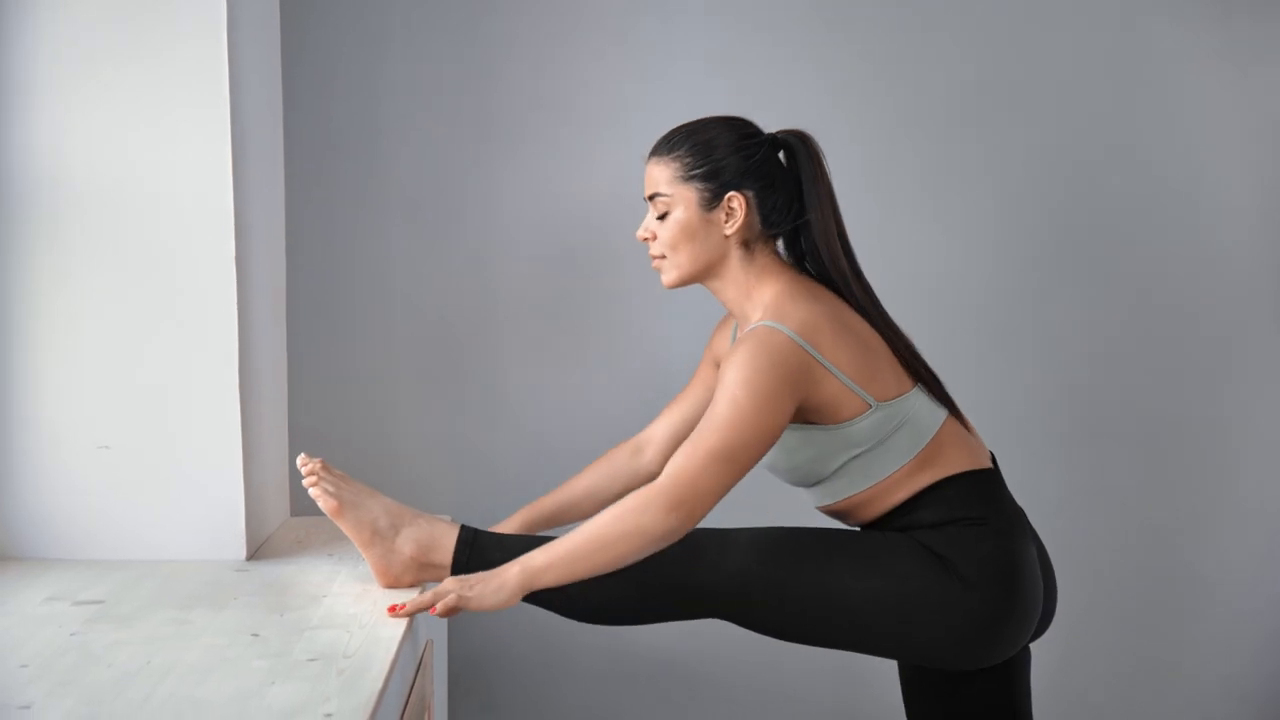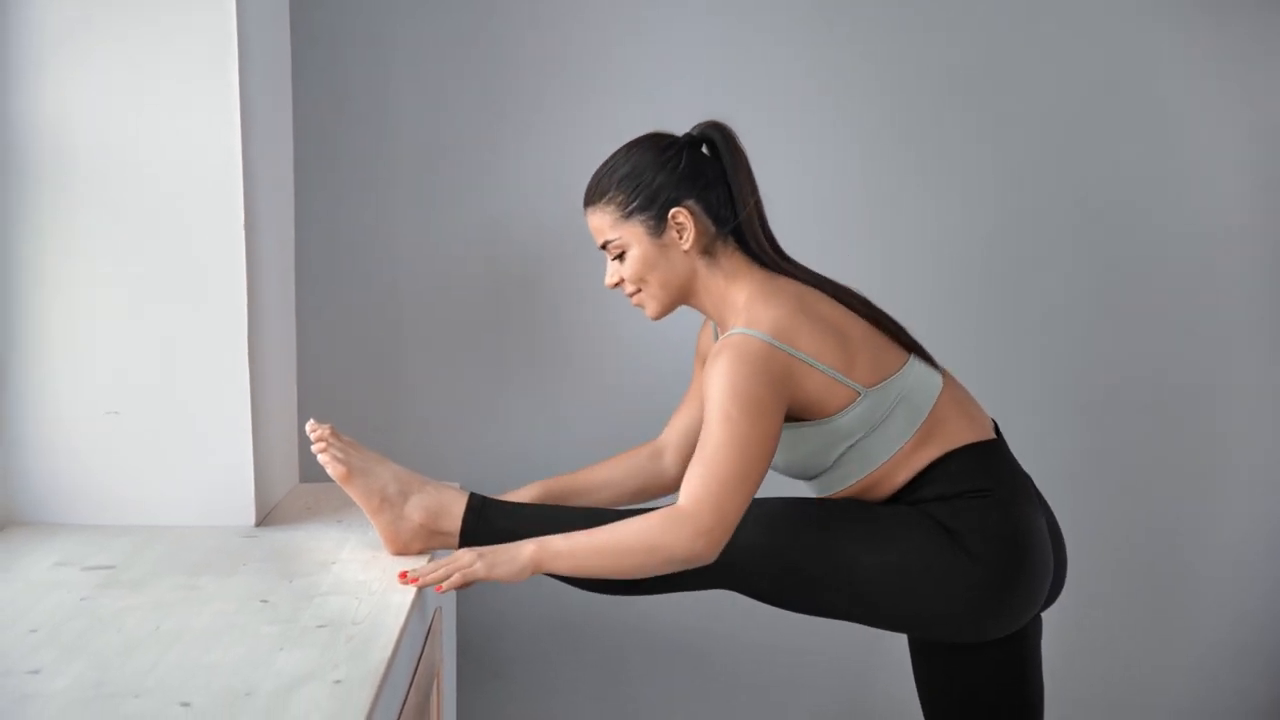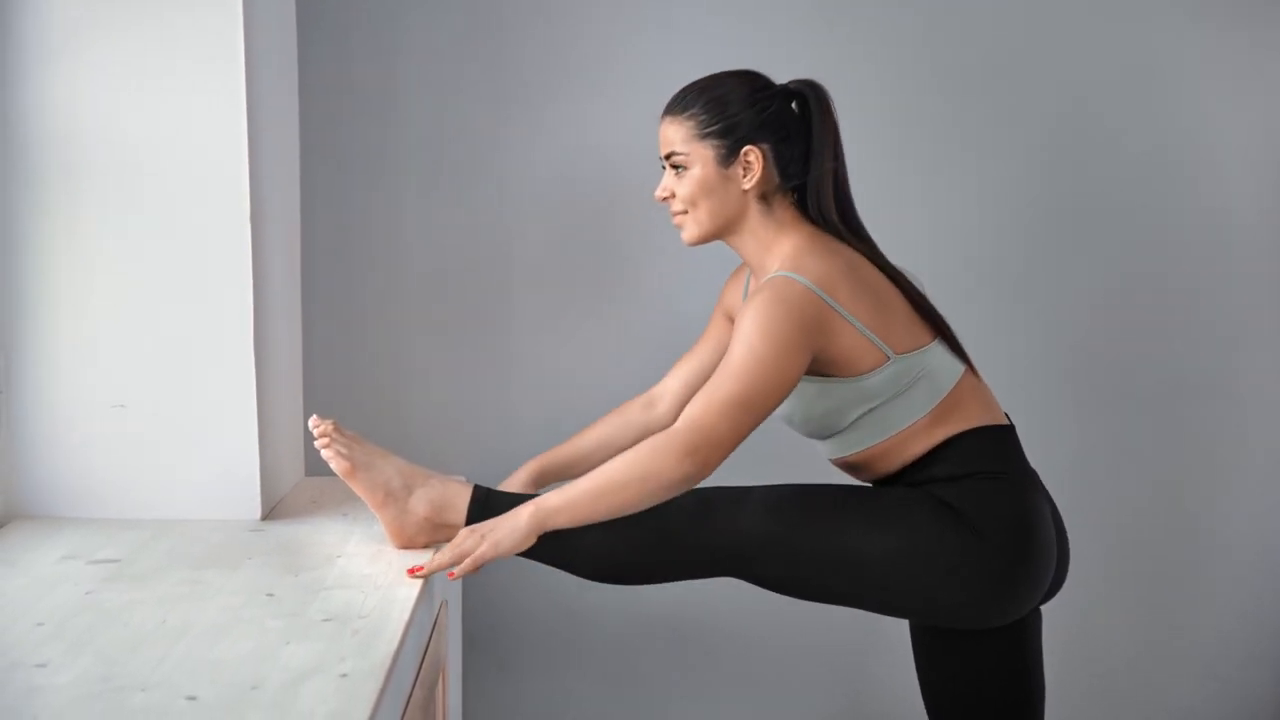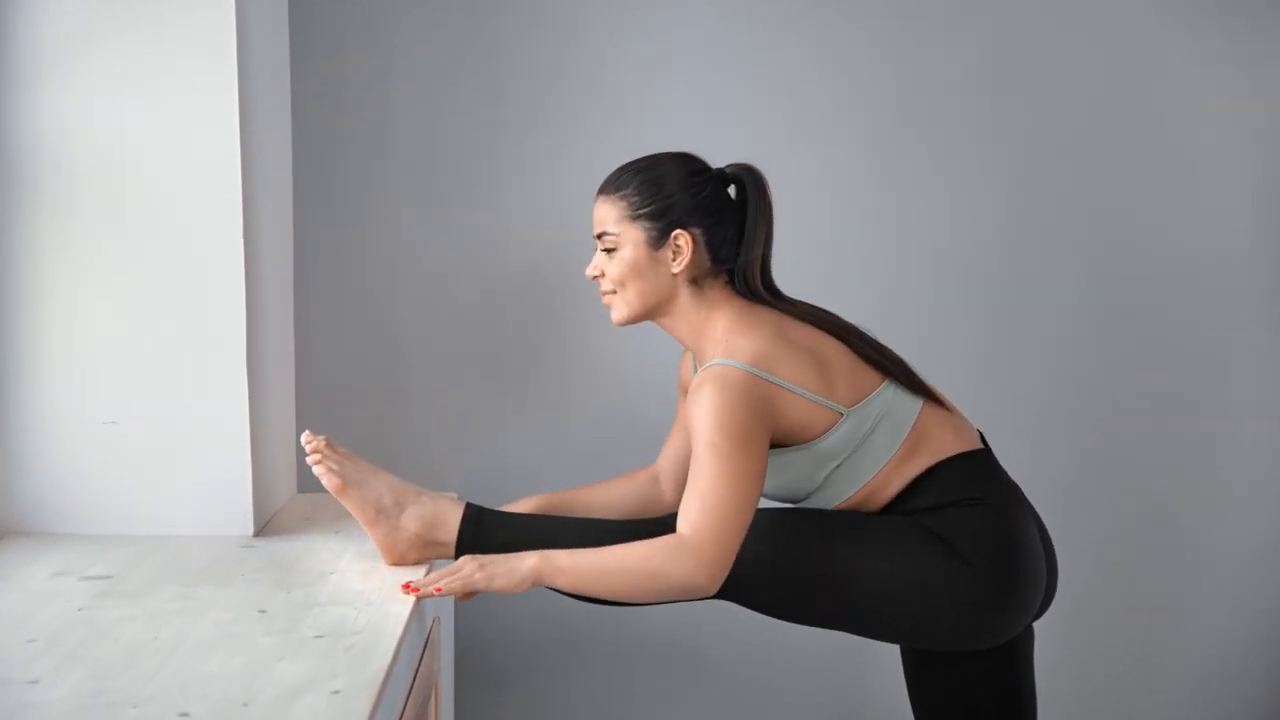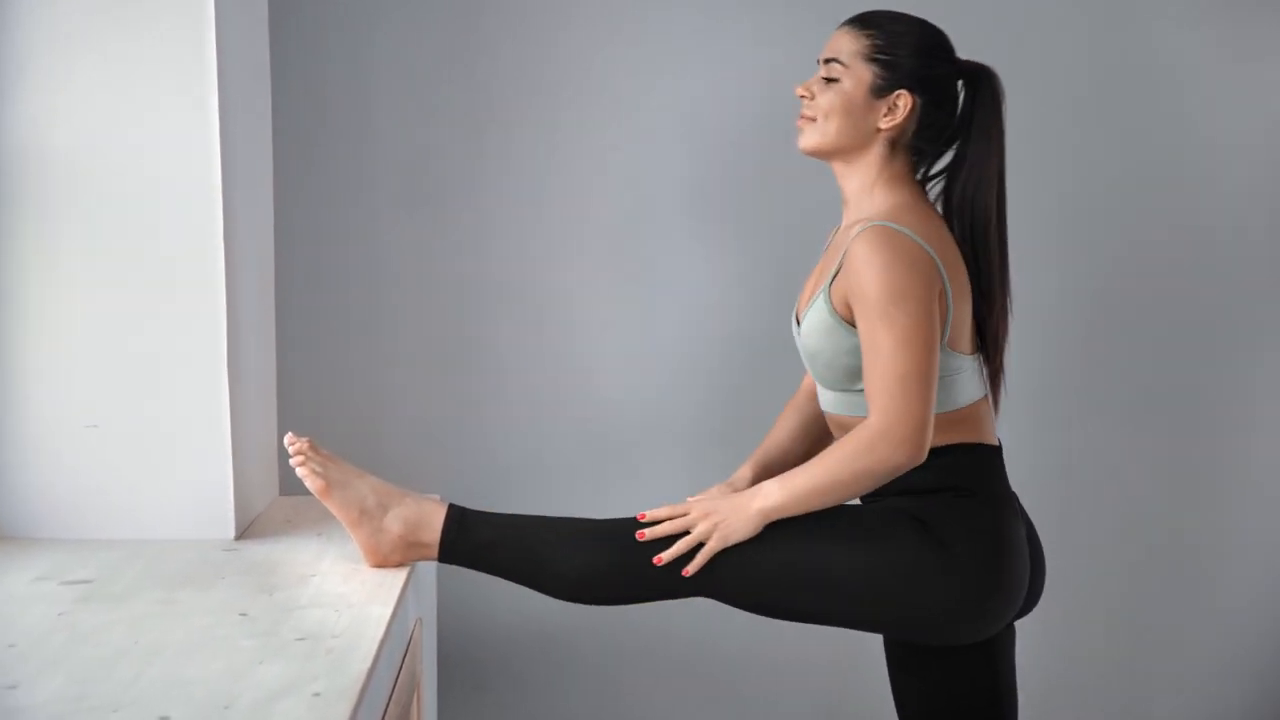
dt=1s
person 1, frame 1
left shoulder: (775, 341)
right shoulder: (750, 325)
left elbow: (669, 507)
right elbow: (649, 455)
left wrist: (510, 577)
right wrist: (514, 530)
left hip: (964, 574)
right hip: (973, 572)
left knee: (709, 570)
left ankle: (433, 549)
person 1, frame 2
left shoulder: (754, 345)
right shoulder: (741, 318)
left elbow: (697, 533)
right elbow: (666, 461)
left wrist: (526, 553)
right wrist: (528, 501)
left hip: (972, 546)
right hip: (985, 543)
left knee: (722, 548)
person 1, frame 3
left shoulder: (793, 291)
right shoulder: (760, 278)
left elbow: (684, 454)
right elbow: (660, 408)
left wrist: (528, 520)
right wrist: (530, 476)
left hip: (977, 528)
right hip: (985, 534)
left knee: (722, 531)
left ankle: (448, 508)
person 1, frame 4
left shoulder: (735, 375)
right shoulder: (719, 342)
left elbow: (697, 564)
right elbow: (666, 485)
left wrist: (530, 565)
right wrist: (524, 516)
left hip: (964, 559)
right hip: (979, 555)
left knee: (719, 553)
person 1, frame 5
left shoulder: (887, 244)
right shoulder: (870, 226)
left elbow: (899, 437)
right elbow: (829, 393)
left wrist: (754, 506)
right wrist: (747, 479)
left hip: (948, 545)
right hip: (958, 547)
left knee: (693, 552)
left ankle: (425, 528)
